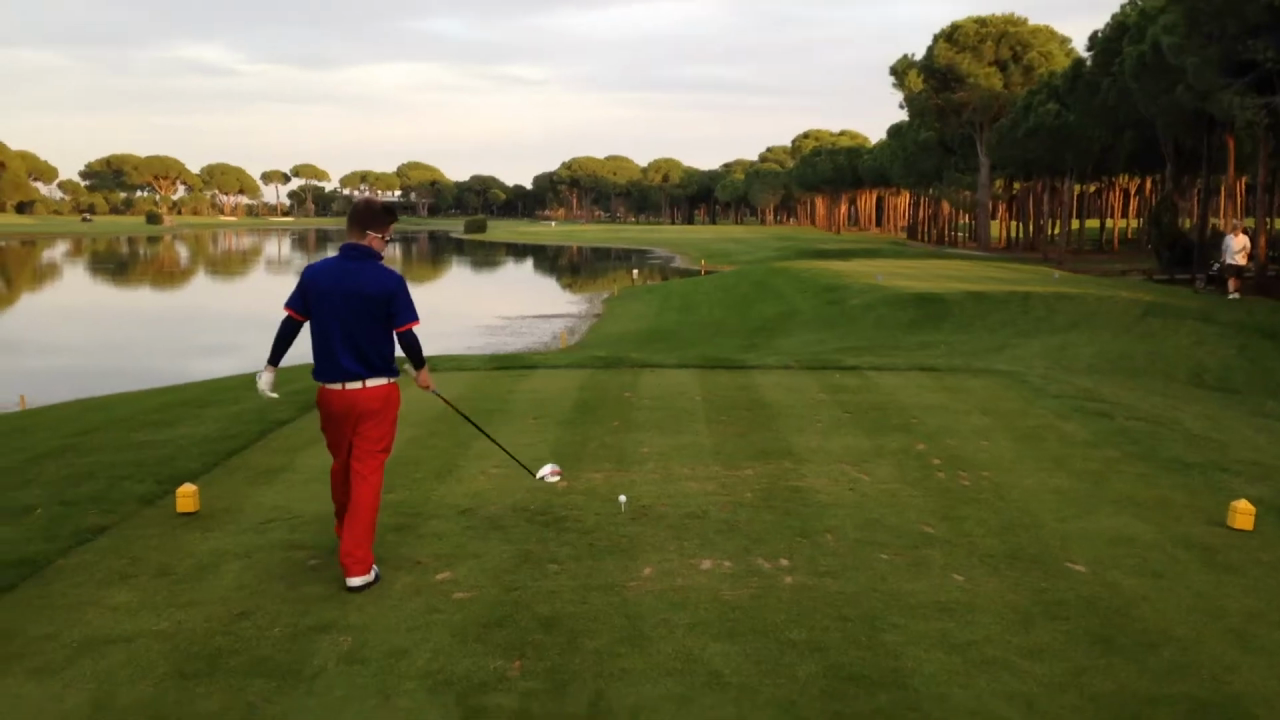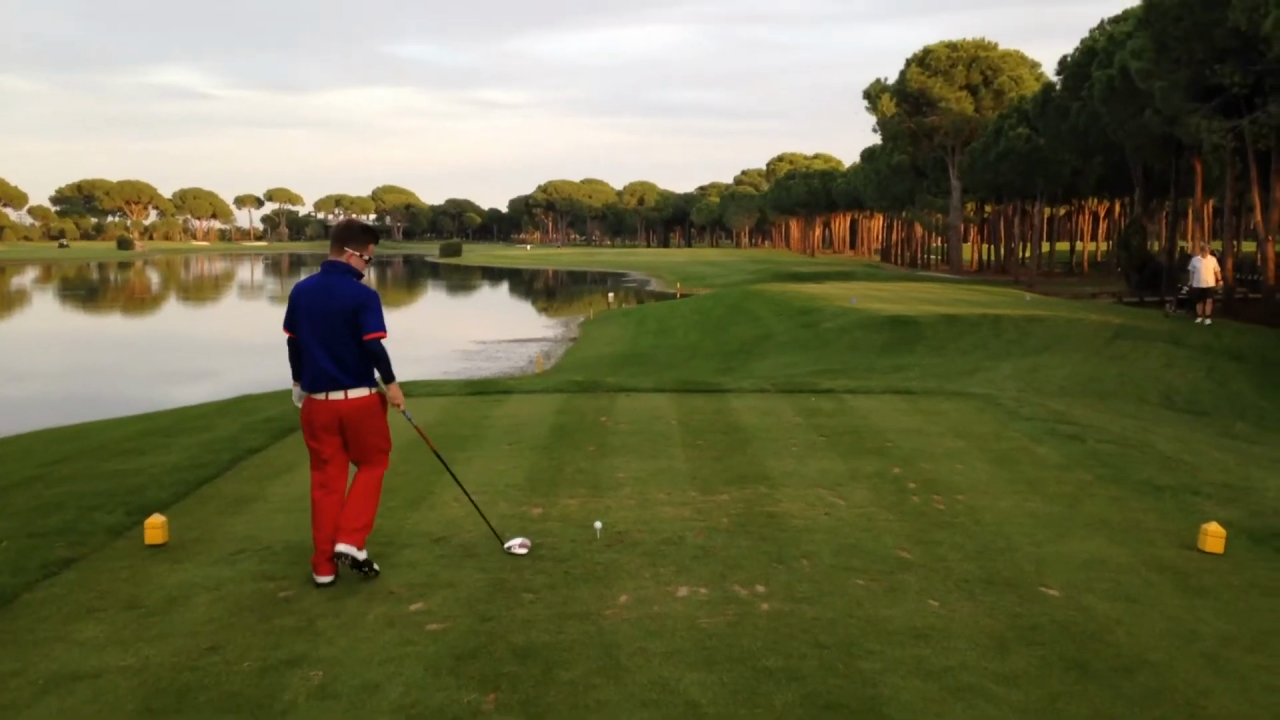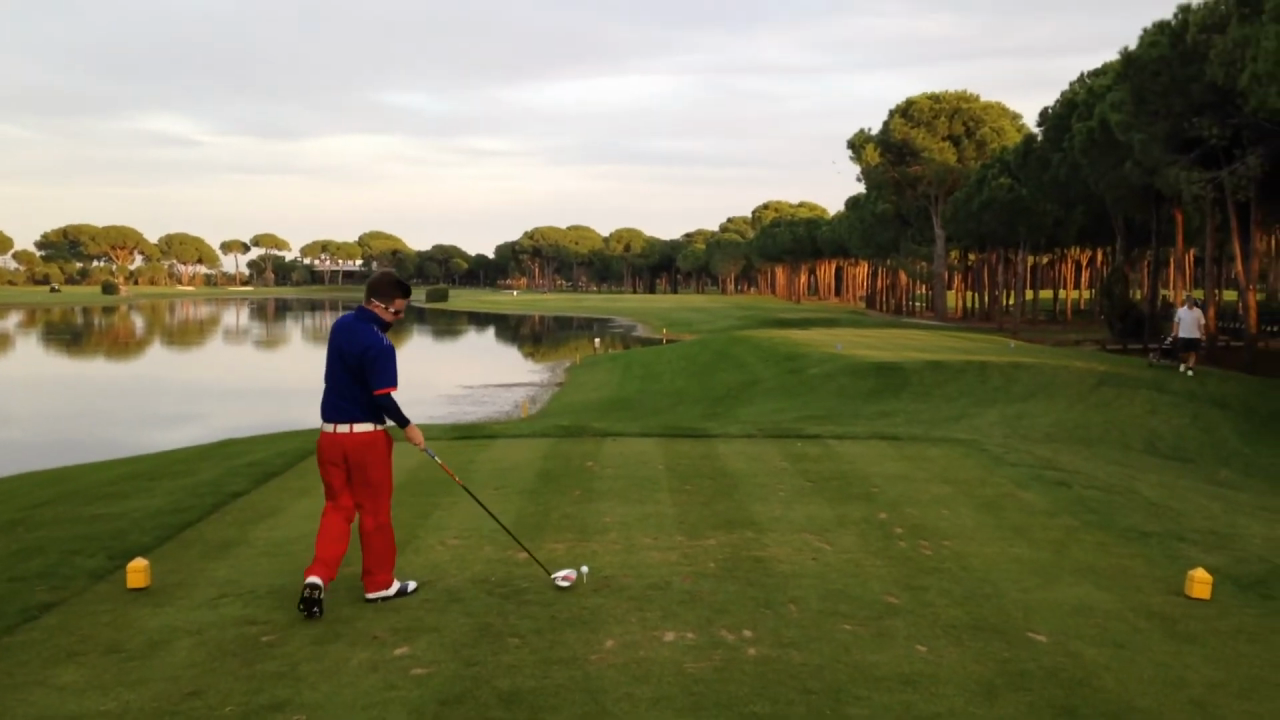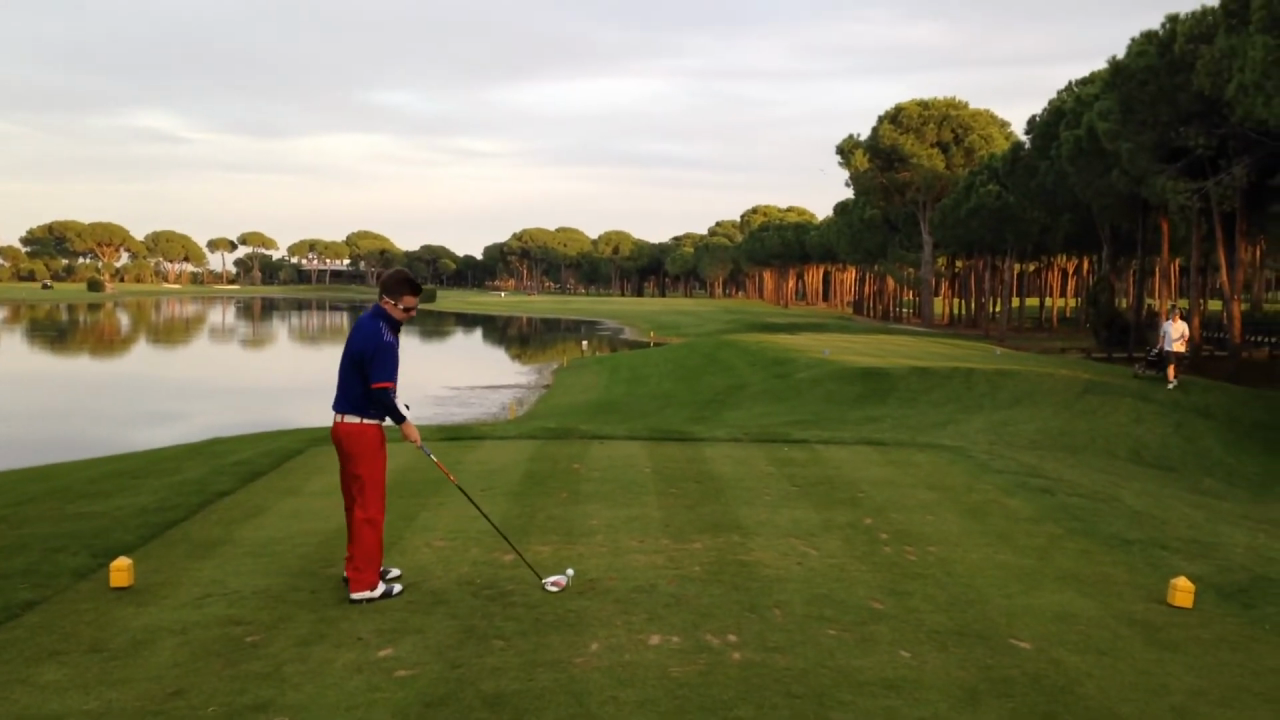
dt=0.4s
person 1, frame 1
left shoulder: (314, 274)
right shoulder: (390, 281)
left elbow: (291, 322)
right elbow: (406, 335)
left wrist: (270, 367)
right wrist: (420, 370)
left hip: (332, 390)
right hip: (377, 391)
left knee: (342, 463)
right knee: (366, 473)
left ankle: (347, 533)
right ankle: (358, 566)
person 1, frame 2
left shoulder: (301, 291)
right shoulder: (363, 295)
left elbow: (292, 342)
right elbow: (373, 347)
left wrist: (298, 381)
right wrist: (391, 384)
left hip: (317, 402)
right hip: (360, 399)
left knee: (326, 481)
right knee: (371, 465)
left ankle: (324, 565)
right ankle: (351, 542)
person 1, frame 3
left shoulder: (341, 325)
right shoulder: (379, 345)
right elbow: (382, 398)
right wrist: (407, 427)
left hip: (330, 433)
right hip: (366, 435)
left knee: (337, 507)
right knee: (374, 510)
left ankle: (317, 576)
right ankle: (379, 583)
person 1, frame 4
left shoulder: (365, 321)
right shoulder: (383, 340)
right elbow: (380, 393)
left wrist: (396, 398)
right wrist: (404, 423)
left hip: (345, 421)
right hip: (363, 427)
left knee: (357, 497)
right knee: (370, 504)
left ankle: (358, 567)
right ankle: (364, 584)
